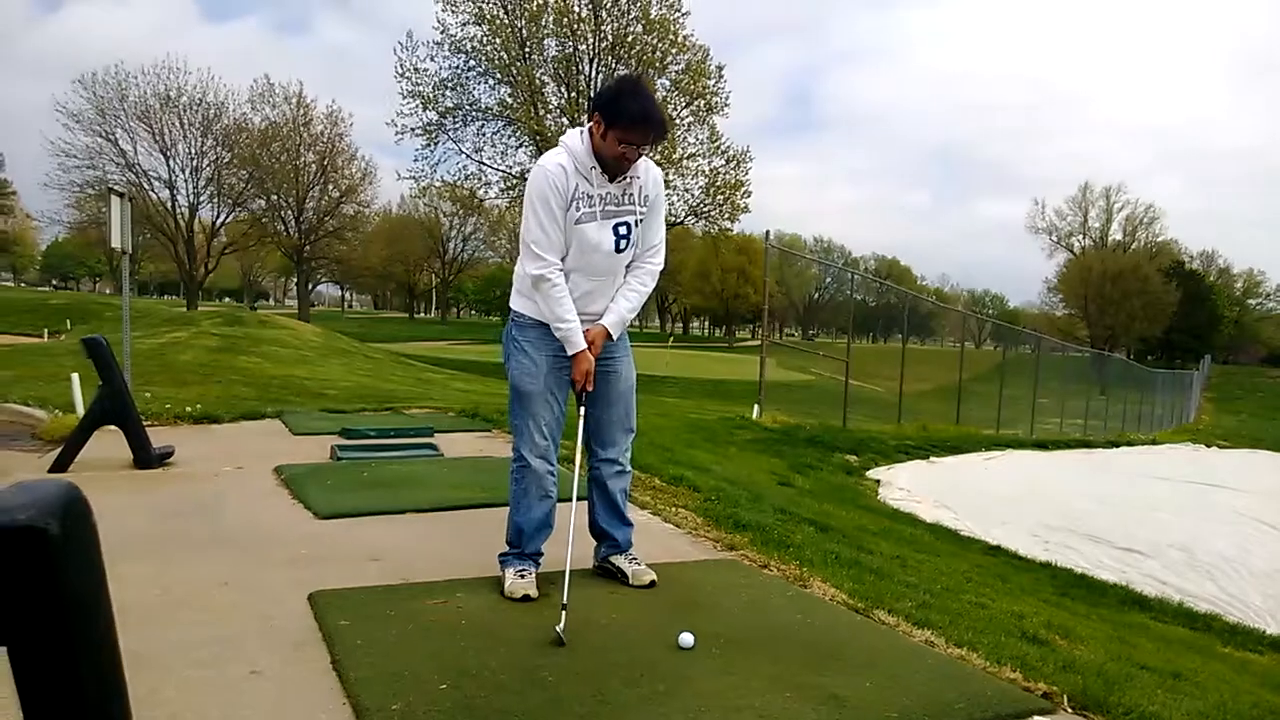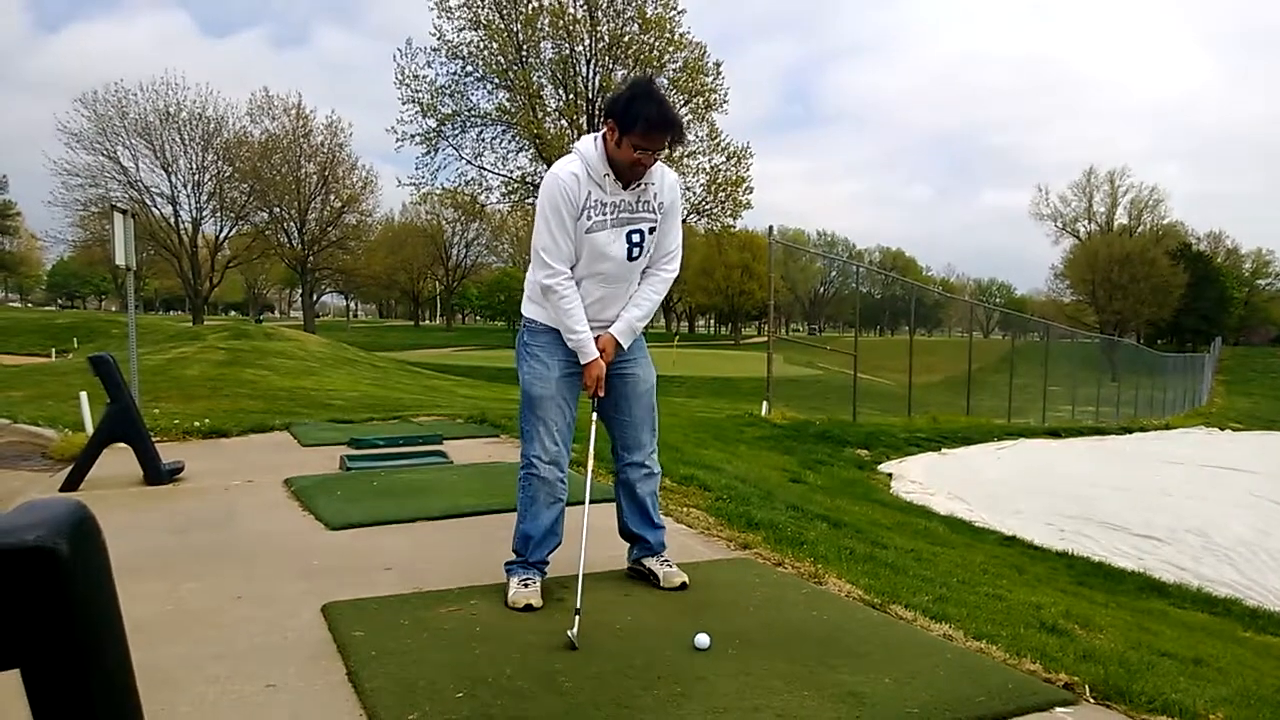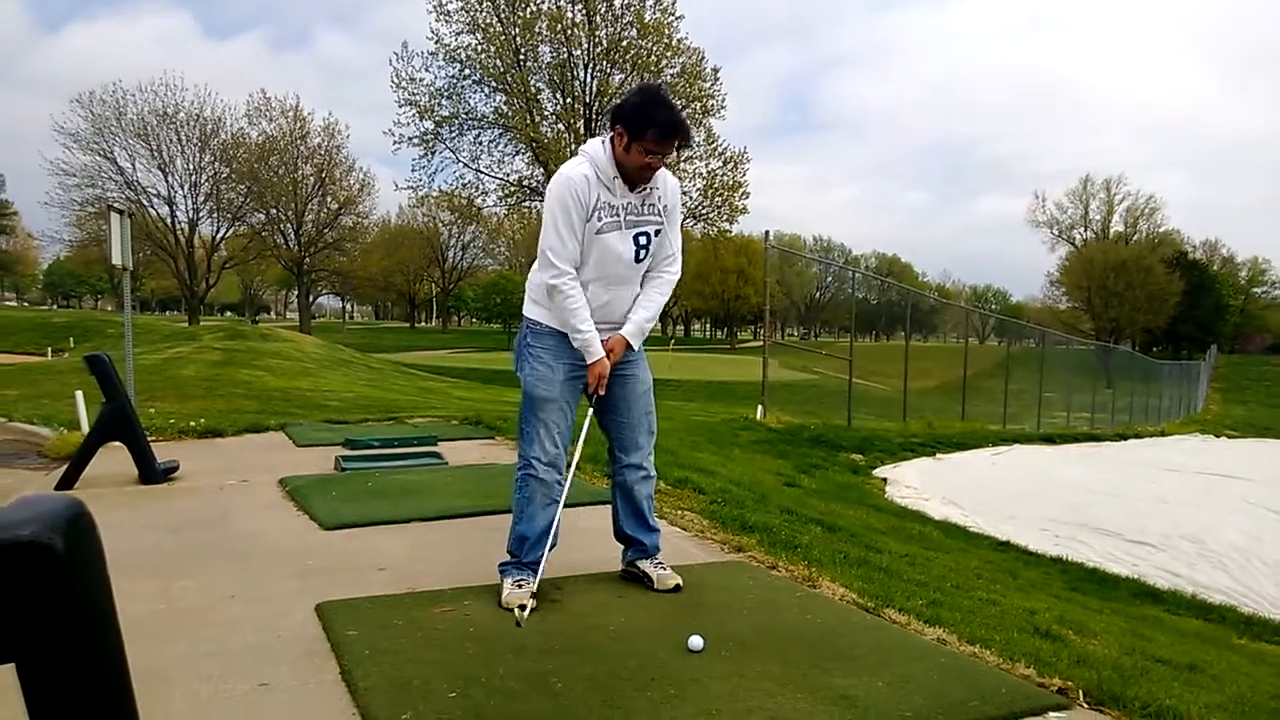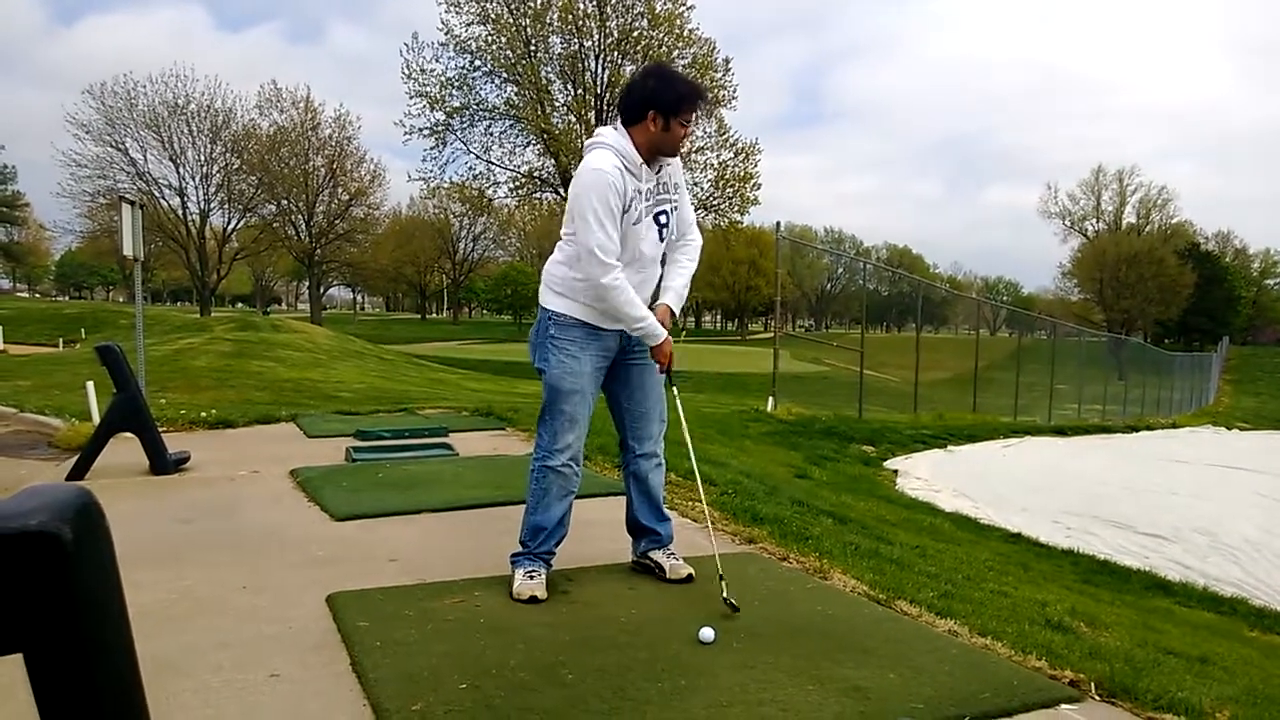
dt=1s
person 1, frame 1
left shoulder: (649, 179)
right shoulder: (554, 172)
left elbow: (648, 263)
right elbow: (543, 268)
left wrist: (606, 328)
right wrist: (575, 345)
left hip: (608, 330)
right hip: (542, 327)
left knee: (614, 450)
right knee: (536, 452)
left ankle: (614, 549)
right ankle: (521, 558)
person 1, frame 2
left shoulder: (665, 185)
right shoulder: (565, 179)
left elbow: (662, 269)
right elbow: (552, 275)
left wrist: (616, 336)
right wrist: (586, 352)
left hip: (623, 335)
right hip: (554, 333)
left knee: (639, 452)
right knee: (545, 459)
left ankle: (647, 551)
right ankle: (527, 567)
person 1, frame 3
left shoulder: (666, 188)
right shoulder: (575, 180)
left elbow: (666, 269)
right elbow: (560, 277)
left wrist: (628, 336)
right wrist: (592, 352)
left hip: (621, 337)
right hip: (555, 334)
left knee: (636, 452)
right knee: (544, 459)
left ankle: (641, 552)
right ankle: (521, 567)
person 1, frame 4
left shoulder: (670, 167)
right shoulder: (601, 171)
left elbow: (687, 239)
right elbow: (599, 269)
left wrist: (668, 305)
right wrist: (650, 333)
left hip: (640, 324)
right hip: (576, 323)
left knee: (647, 440)
right knee: (562, 449)
left ankle: (652, 543)
right ankle: (533, 559)
